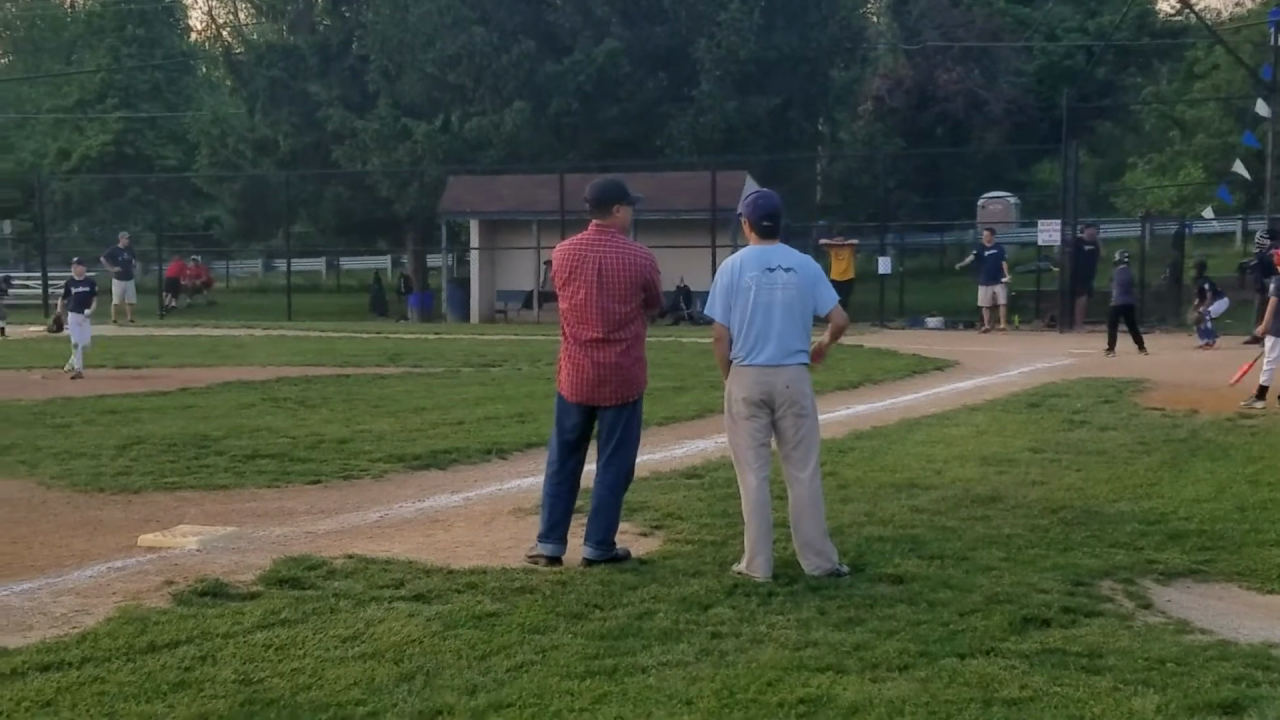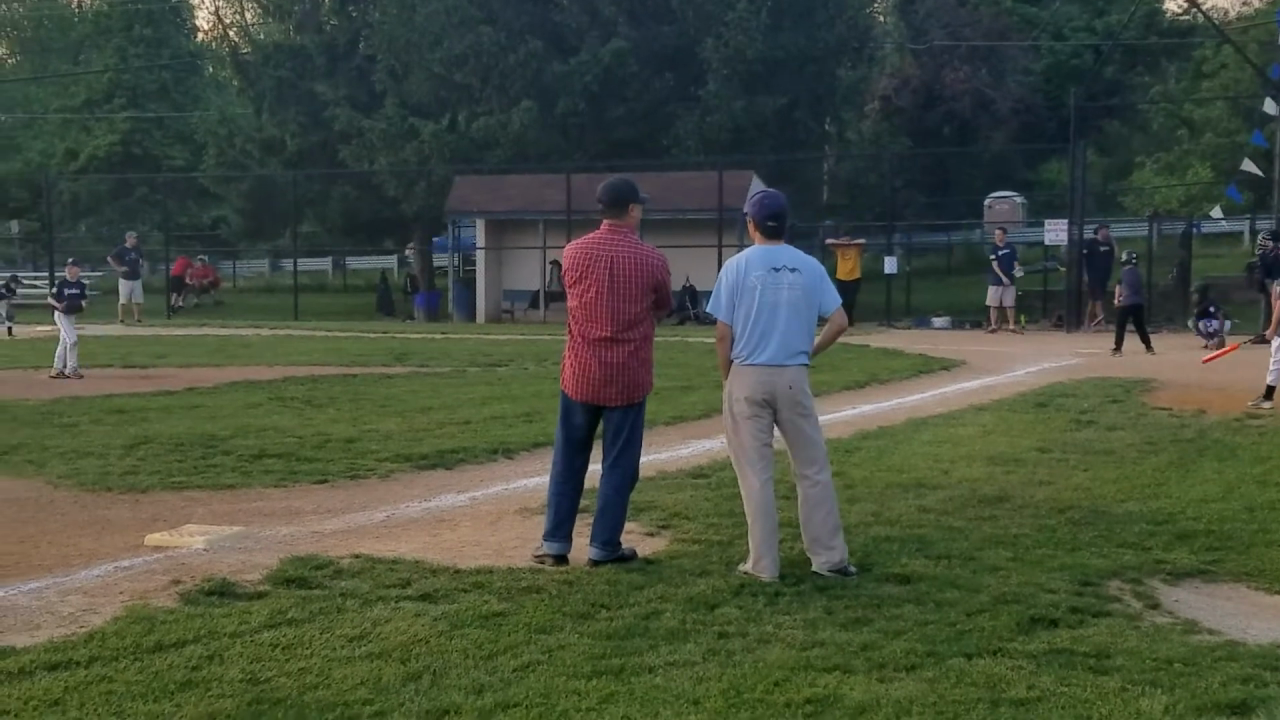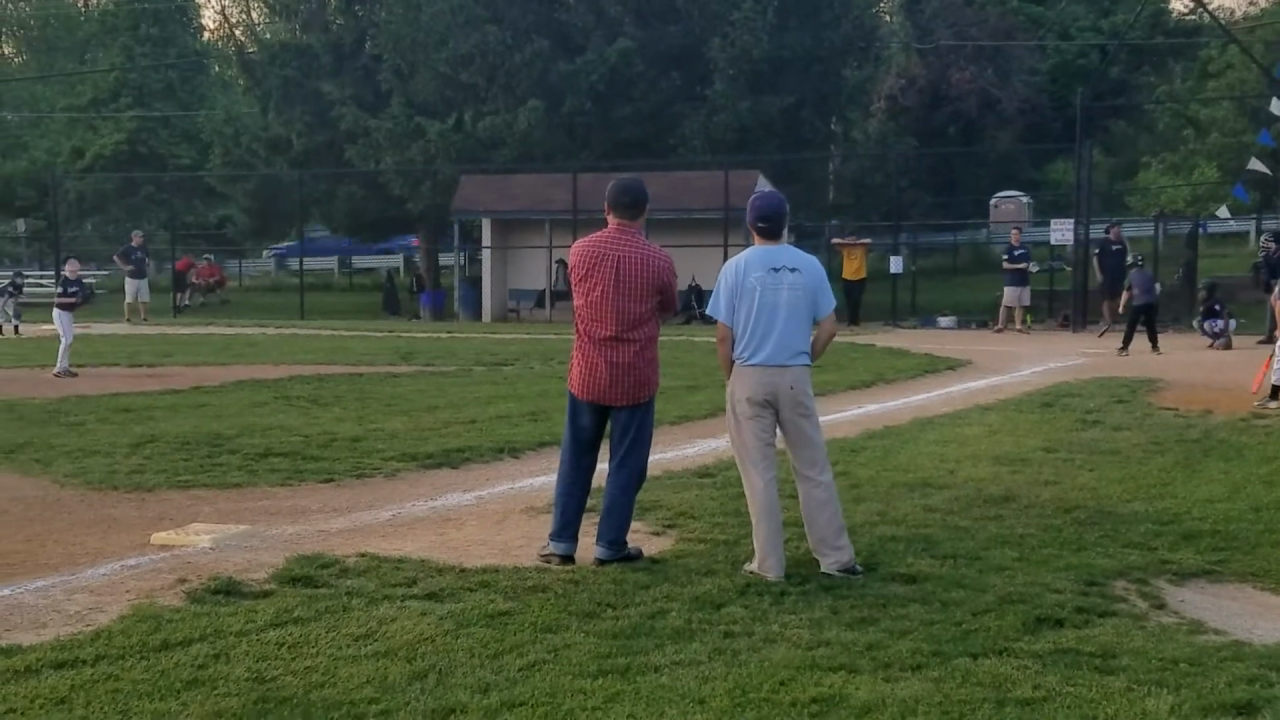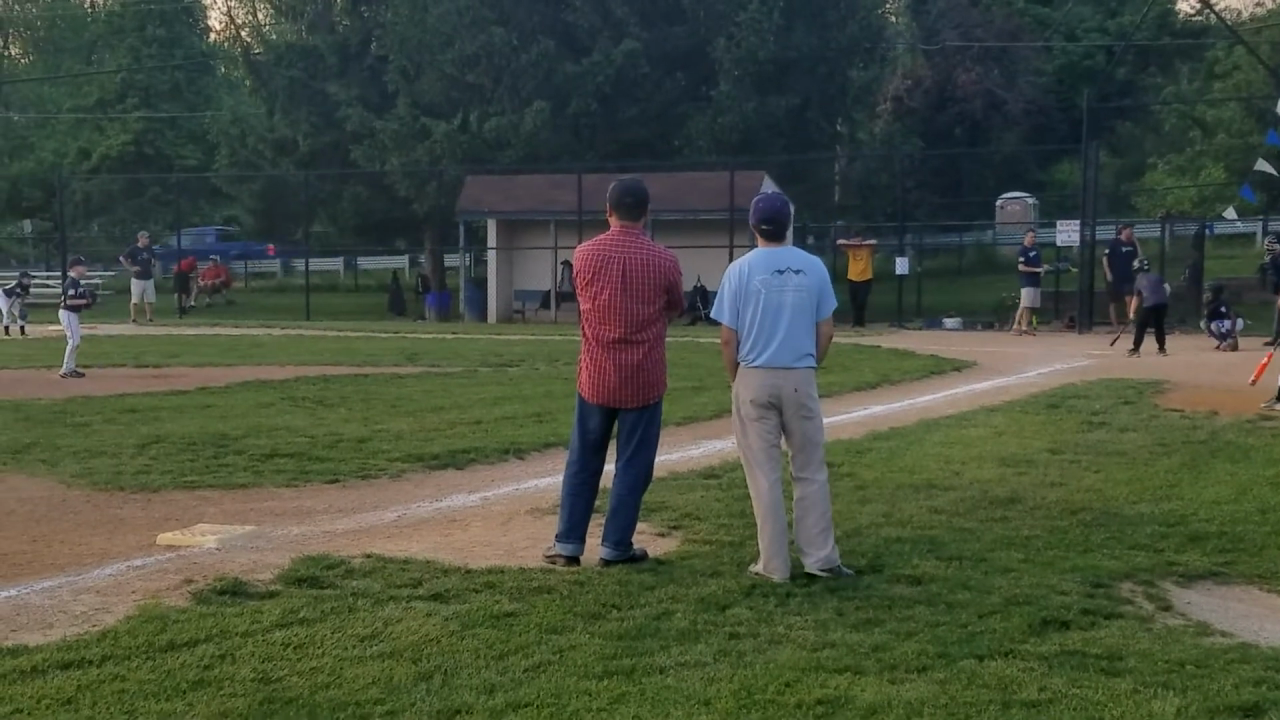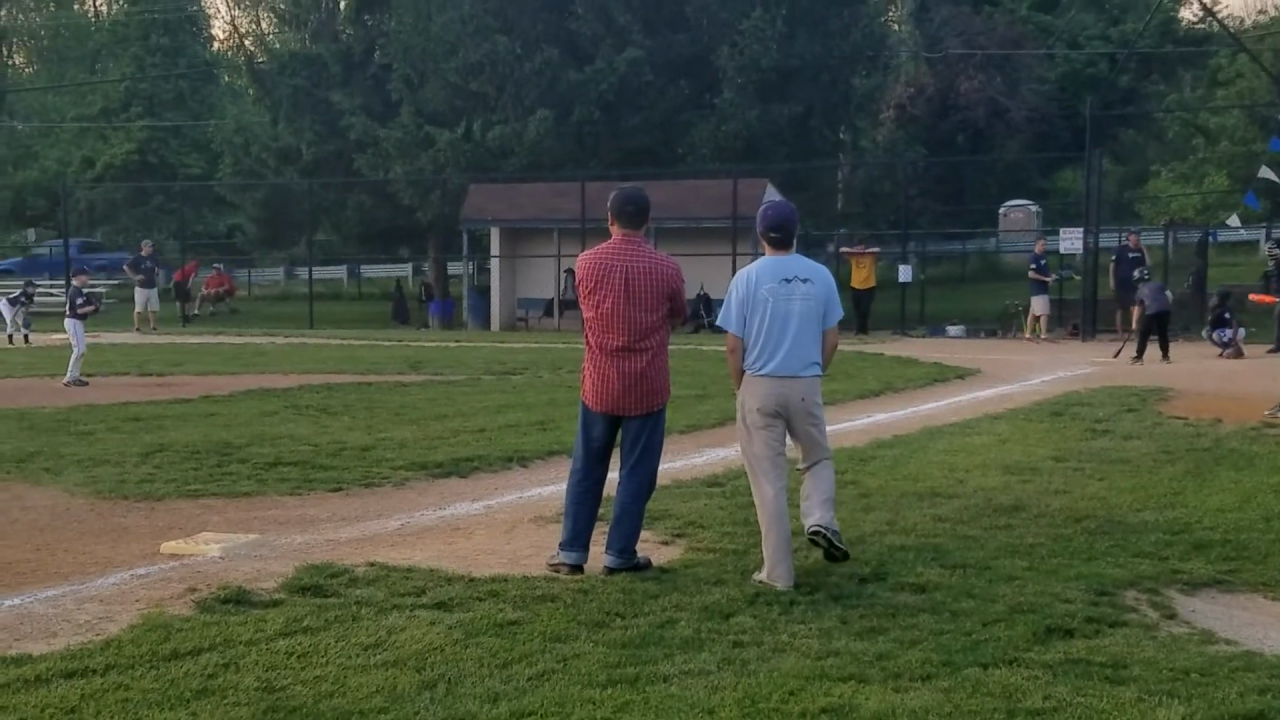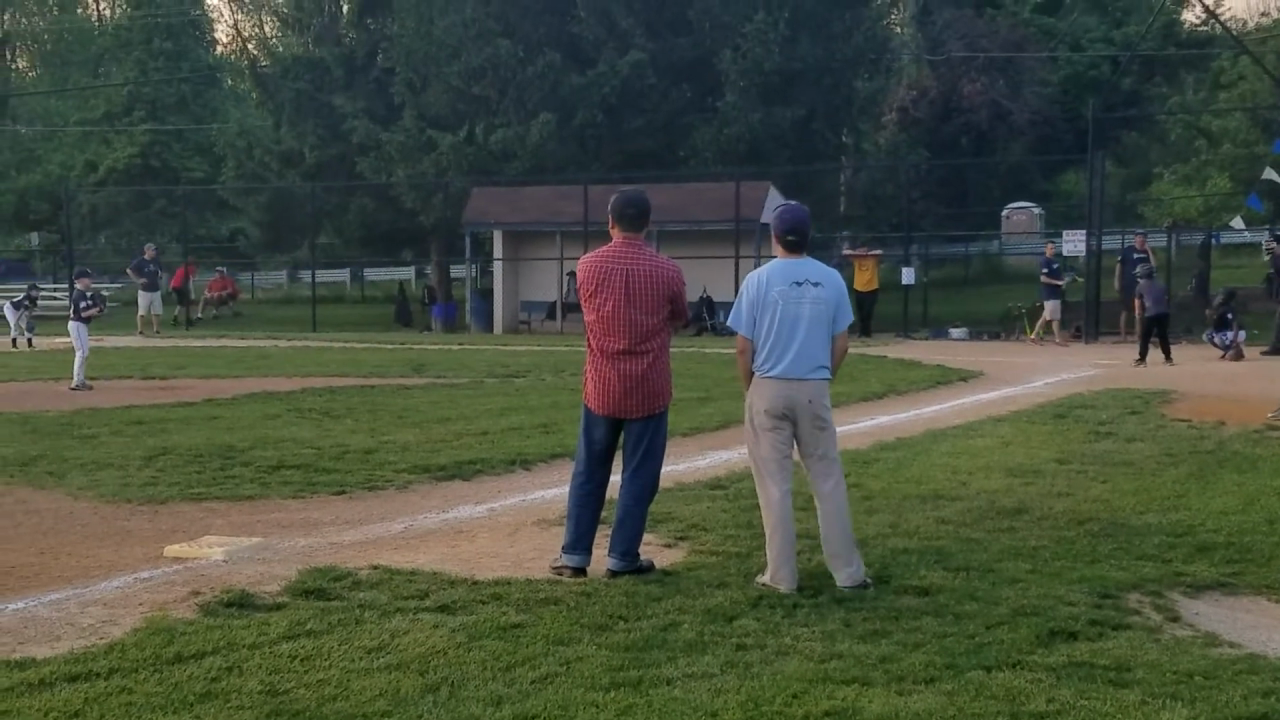
dt=0.3s
person 1, frame 1
left shoulder: (733, 267)
right shoulder: (805, 265)
left elbow: (721, 335)
right elbow: (839, 319)
left wrist: (728, 378)
right wrist: (821, 347)
left hip: (746, 379)
right hip: (793, 378)
left knee: (753, 474)
right knee: (804, 473)
left ankle: (757, 563)
right ankle: (818, 561)
person 1, frame 2
left shoulder: (737, 266)
right shoulder: (809, 266)
left elbow: (724, 334)
right elbow: (839, 321)
left wrist: (727, 378)
right wrist: (808, 352)
left hip: (748, 379)
right hip: (794, 378)
left knee: (756, 474)
right knee: (813, 469)
left ankle: (764, 564)
right ankle: (829, 556)
person 1, frame 3
left shoulder: (737, 267)
right shoulder: (809, 265)
left elbow: (724, 335)
right elbow: (828, 328)
left wrist: (731, 379)
left hip: (749, 378)
right hip: (795, 378)
left knee: (760, 473)
right knee: (814, 470)
left ankle: (769, 563)
right ankle: (835, 558)
person 1, frame 4
left shoulder: (740, 269)
right shoulder: (814, 267)
left elbow: (728, 338)
right elbow: (826, 331)
left wrist: (736, 380)
left hip: (754, 380)
right hip: (800, 380)
left knee: (764, 475)
right knee: (811, 471)
left ankle: (774, 564)
right ankle: (821, 557)
person 1, frame 5
left shoulder: (748, 277)
right shoulder: (820, 275)
left elbow: (734, 346)
right elbow: (831, 340)
left wrist: (740, 387)
left hip: (760, 388)
right hip: (806, 387)
left knee: (768, 482)
right knee: (819, 460)
left ankle: (778, 572)
right ankle: (820, 522)
person 1, frame 6
left shoulder: (758, 280)
right shoulder: (831, 279)
left elbow: (744, 347)
right elbow: (841, 344)
left wrist: (750, 389)
left hip: (768, 391)
right hip: (814, 391)
left knee: (775, 484)
right knee: (829, 481)
left ankle: (782, 575)
right ankle: (847, 570)
person 2, frame 1
left shoulder: (562, 253)
right shoulder: (641, 258)
right elbow: (654, 308)
left hip: (575, 373)
right hip: (622, 376)
left knee: (563, 461)
right knee: (614, 464)
left ankle: (550, 544)
right ankle: (598, 547)
person 2, frame 2
left shoulder: (573, 252)
right shoulder: (653, 260)
right elbow: (663, 310)
left hip: (580, 373)
right hip: (627, 376)
left knee: (568, 460)
right knee: (619, 464)
left ankle: (554, 544)
right ankle: (603, 547)
person 2, frame 3
left shoulder: (580, 251)
right shoulder: (659, 260)
right elbow: (668, 311)
left hip: (587, 372)
right hip: (635, 376)
left knee: (575, 460)
right knee: (626, 464)
left ankle: (561, 543)
right ankle: (609, 546)
person 2, frame 4
left shoulder: (584, 254)
right shoulder: (664, 261)
right elbow: (675, 310)
left hip: (596, 375)
right hip: (643, 378)
left knee: (583, 462)
right knee: (633, 465)
left ankle: (567, 544)
right ankle: (615, 548)
person 2, frame 5
left shoulder: (587, 262)
right shoulder: (666, 268)
right elbow: (679, 317)
left hip: (599, 383)
right hip: (647, 385)
left knee: (586, 469)
right knee: (637, 473)
left ankle: (571, 552)
right ankle: (619, 555)
person 2, frame 6
left shoulder: (587, 266)
right shoulder: (667, 271)
right elbow: (680, 320)
left hip: (602, 386)
right hip: (648, 388)
left knee: (588, 473)
right knee: (639, 476)
left ankle: (574, 555)
right ankle: (622, 558)
